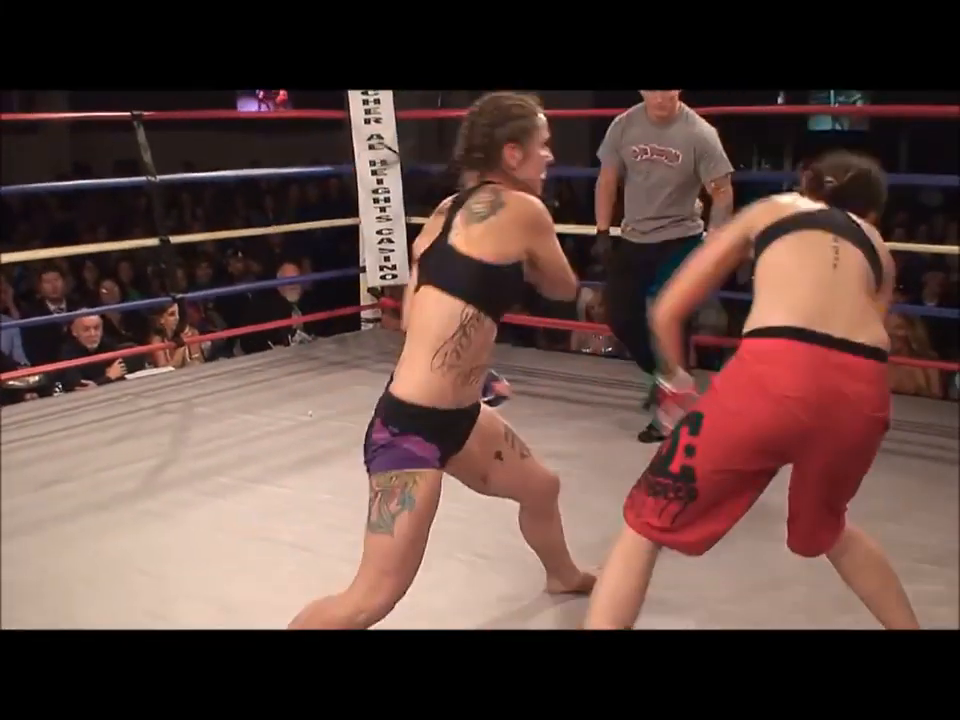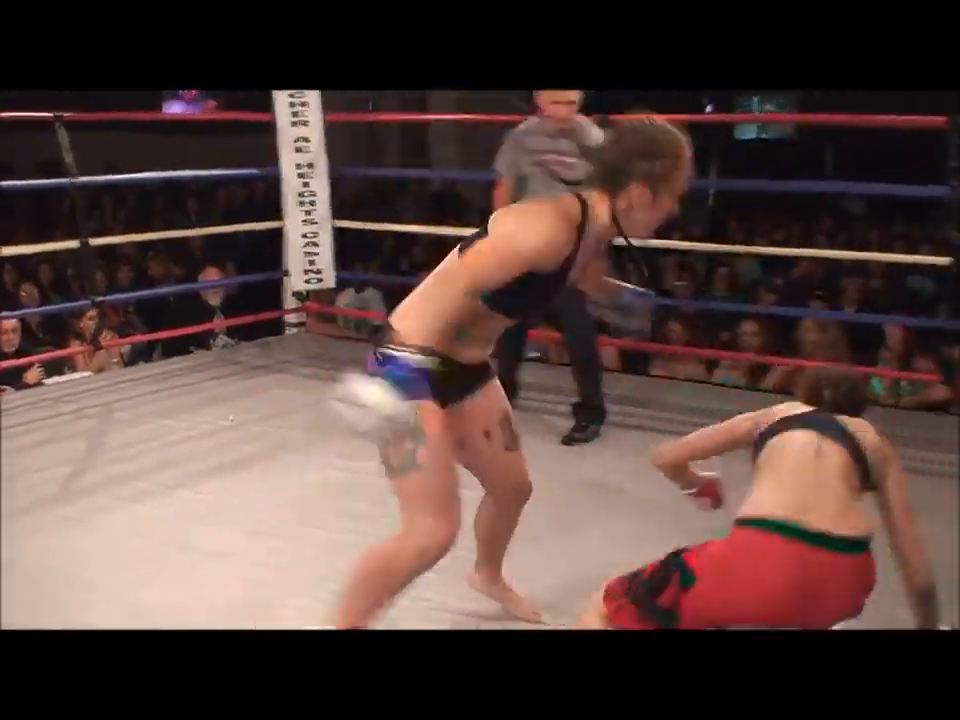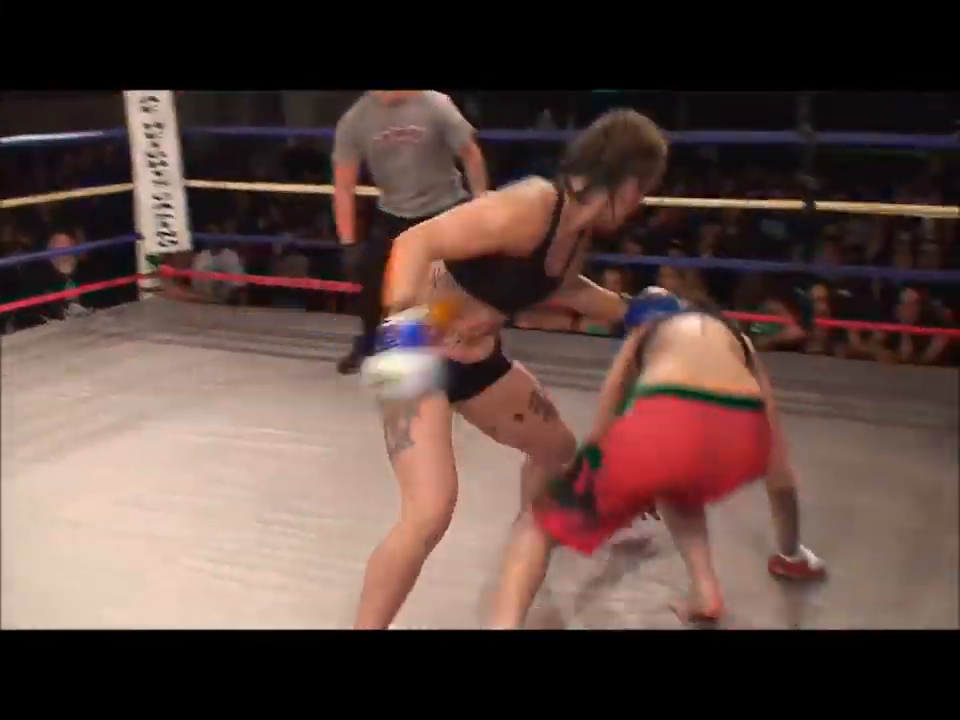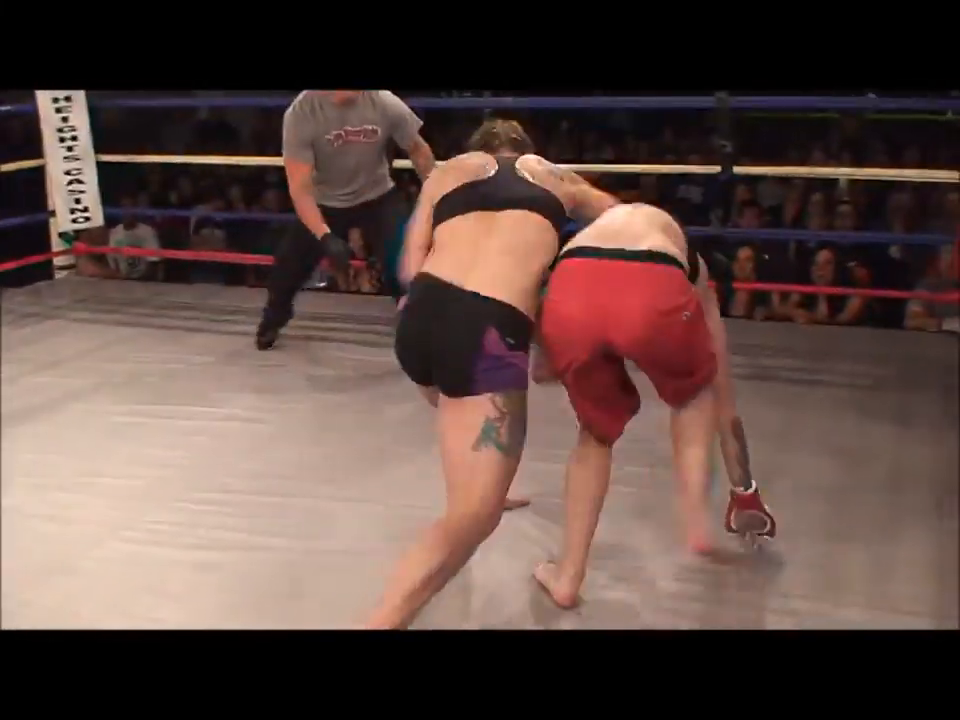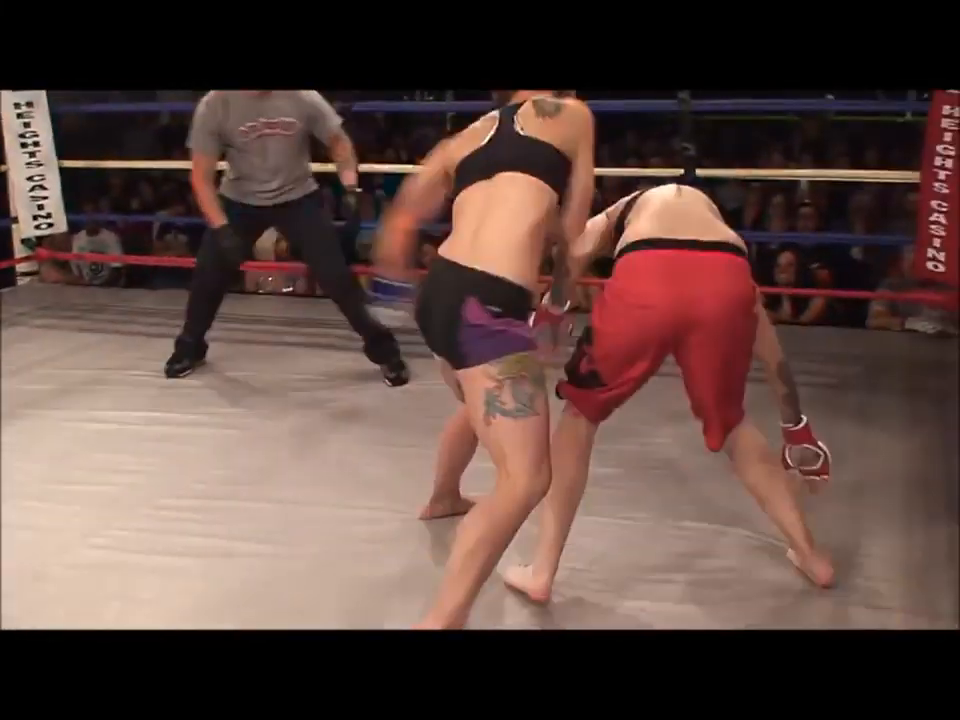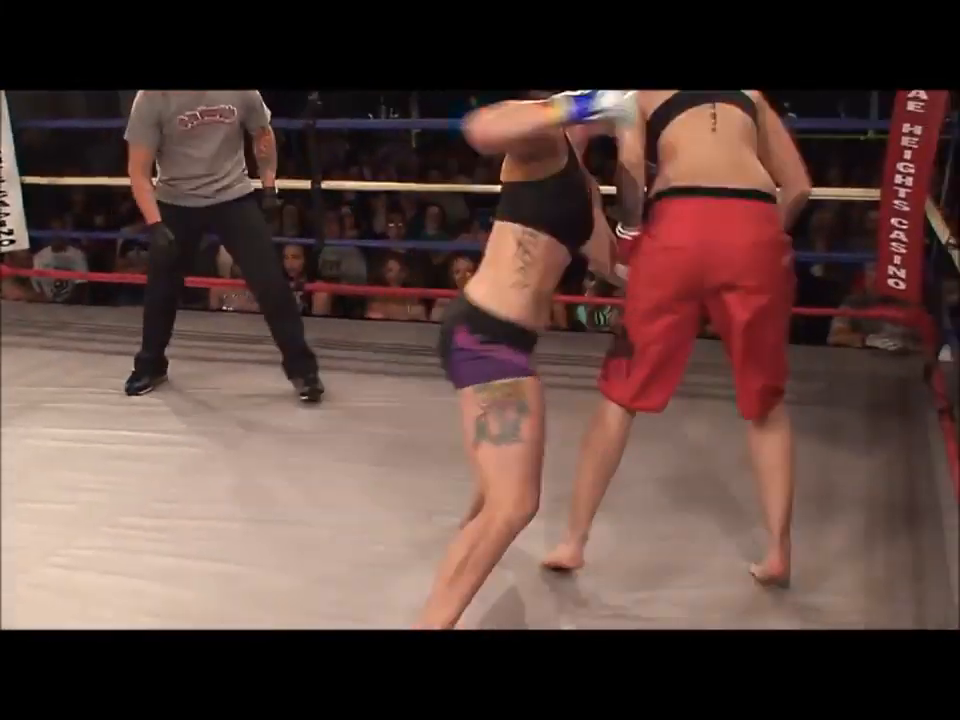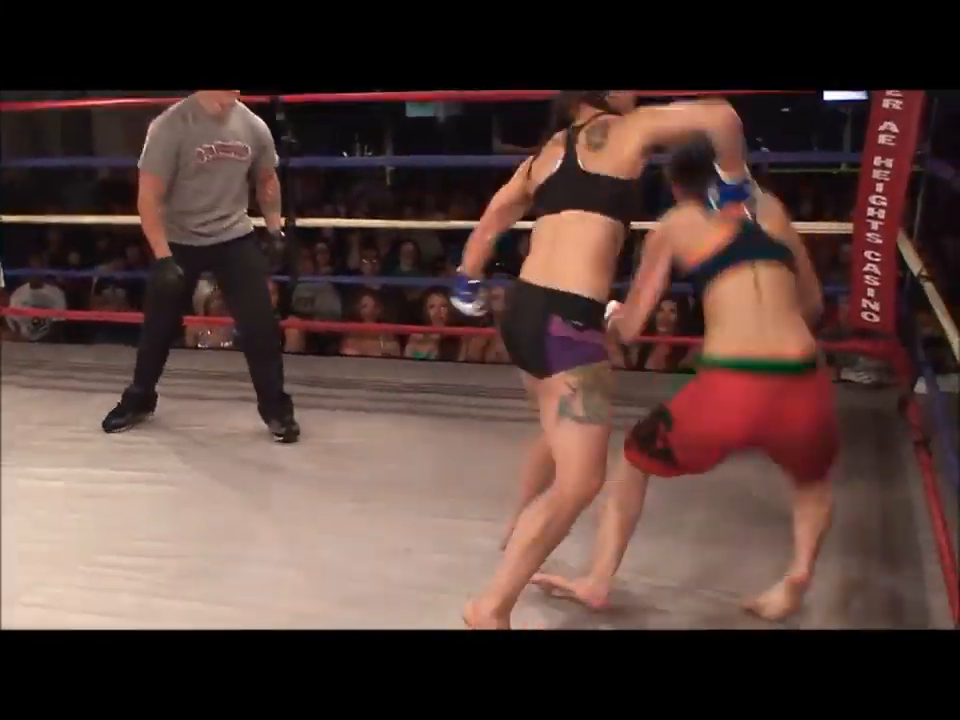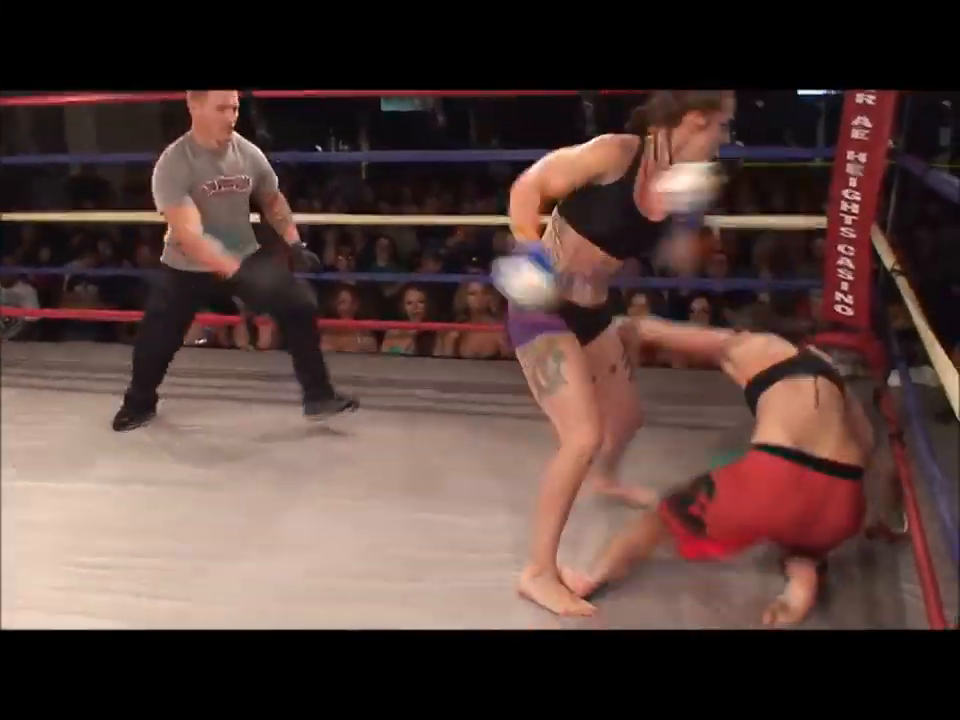
dt=0.3s
person 1, frame 1
left shoulder: (449, 212)
right shoulder: (523, 211)
right elbow: (563, 289)
left hip: (454, 414)
right hip: (411, 424)
left knee: (542, 487)
right knee: (374, 596)
left ankle: (564, 577)
person 1, frame 2
left shoulder: (596, 225)
right shoulder: (553, 224)
right elbow: (463, 280)
left wrist: (615, 293)
right wrist: (405, 367)
left hip: (464, 364)
right hip: (409, 360)
left knee: (513, 487)
right knee: (433, 534)
left ankle: (489, 577)
right ankle: (341, 629)
person 1, frame 3
left shoulder: (580, 223)
right shoulder: (528, 209)
right elbow: (417, 242)
left wrist: (628, 311)
right wrist: (407, 327)
left hip: (479, 361)
right hip: (417, 358)
left knee: (556, 445)
right knee: (430, 513)
person 1, frame 4
left shoulder: (450, 171)
right shoulder: (547, 173)
left hip: (421, 320)
right hip: (486, 332)
right knee: (471, 521)
right ankle: (378, 624)
person 1, frame 5
left shoulder: (472, 134)
right shoulder: (572, 114)
left elbow: (407, 209)
right elbow: (572, 225)
left wrist: (391, 276)
left hip: (441, 294)
right hip: (487, 304)
left knee: (480, 407)
right knee: (523, 484)
left ankle: (442, 498)
right ankle: (439, 623)
person 1, frame 6
left shoulder: (584, 180)
right shoulder: (541, 144)
left elbow: (606, 255)
right elbow: (480, 127)
right wrist: (586, 104)
left hip: (501, 334)
right hip: (480, 336)
left knee: (530, 434)
right knee: (515, 504)
left ankle: (479, 513)
right ankle: (432, 625)
person 1, frame 7
left shoulder: (549, 152)
right shoulder: (627, 130)
left elbow: (492, 220)
right elbow: (721, 119)
left wrist: (467, 282)
right wrist: (732, 184)
left hip: (524, 312)
right hip: (564, 322)
left knee: (562, 432)
right knee: (580, 484)
left ankle: (522, 531)
right ankle: (491, 605)
person 1, frame 8
right shoulder: (616, 153)
left elbow: (683, 262)
right elbow: (526, 189)
right wrist: (532, 255)
left hip: (591, 314)
right hip: (539, 311)
left knee: (628, 409)
right knee: (584, 438)
left ankle: (604, 477)
right ankle: (538, 572)
person 2, frame 1
left shoulder: (768, 209)
right shoulder: (877, 245)
left elbow: (667, 310)
left wrist: (677, 376)
left hip: (778, 375)
right hip: (863, 386)
left knee: (644, 529)
right knee: (826, 530)
person 2, frame 2
left shoulder: (771, 418)
right shoulder: (873, 442)
left elbow: (667, 458)
right elbow: (917, 568)
left wrist: (697, 483)
right wrist: (929, 623)
left hip: (758, 564)
right hip: (840, 578)
left knee: (603, 612)
person 2, frame 3
left shoulder: (647, 330)
left elbow: (600, 434)
right elbow: (781, 475)
right wrist: (790, 554)
left hip: (664, 430)
right hip: (742, 439)
left knee: (541, 524)
right ankle: (706, 589)
person 2, frame 4
left shoulder: (579, 245)
right shoulder: (689, 267)
right elbow: (725, 401)
right wrist: (744, 491)
left hip: (573, 293)
right hip: (658, 294)
left knee: (598, 431)
right knee: (693, 389)
left ankle: (566, 578)
right ankle: (696, 524)
person 2, frame 5
left shoulder: (613, 215)
left elbow: (576, 254)
right elbow: (770, 353)
right wrist: (797, 426)
left hip: (645, 281)
right hip: (723, 279)
left knee: (580, 411)
right knee: (729, 424)
left ankle: (541, 573)
right ankle: (811, 554)
person 2, frame 6
left shoulder: (640, 95)
right shoulder: (747, 96)
right elbow: (798, 186)
left wrist: (629, 233)
left hip: (679, 226)
right hip: (753, 227)
left knee: (624, 390)
right knee: (764, 400)
left ankle: (574, 543)
right ankle: (778, 554)
person 2, frame 7
left shoulder: (673, 228)
right shoulder: (769, 207)
left elbow: (630, 324)
right elbow: (813, 303)
left wrist: (613, 316)
left hip: (730, 391)
right hip: (803, 389)
left knee: (639, 453)
right knee: (812, 481)
left ankle: (596, 582)
right ankle: (799, 572)
person 2, frame 8
left shoulder: (742, 346)
right shoulder: (823, 364)
left elbow: (653, 331)
right elbow: (869, 447)
left hip: (773, 479)
right hip: (841, 506)
left knee: (670, 515)
right knee: (799, 534)
left ankle: (591, 575)
right ankle: (804, 575)
person 3, frame 1
left shoulder: (699, 134)
right shoulder: (623, 126)
left elbow: (722, 191)
right elbow: (607, 179)
right wrist: (602, 232)
left hip: (678, 240)
right hip: (631, 239)
right knee: (619, 316)
person 3, frame 2
left shoulder: (593, 142)
right shoulder: (520, 138)
right elbow: (504, 191)
left knee: (579, 331)
right knee: (511, 320)
left ankle: (590, 410)
right ankle: (505, 386)
person 3, frame 3
left shoulder: (435, 106)
right shoulder: (354, 121)
left elbow: (469, 152)
right elbow: (343, 186)
right wrist: (348, 243)
left hip: (444, 209)
right hip: (394, 214)
right knee: (372, 281)
right ankle: (368, 345)
person 3, frame 4
left shoulder: (384, 104)
right shoulder: (301, 114)
left elbow: (418, 149)
right elbow: (299, 188)
right wrist: (326, 237)
left hip: (377, 198)
right hip: (323, 202)
right knee: (288, 266)
right ankle: (275, 317)
person 3, frame 5
left shoulder: (302, 98)
right shoulder: (214, 106)
left elbow: (338, 142)
right elbow: (201, 176)
left wrist: (350, 188)
right wrist: (221, 228)
left hip: (299, 198)
right hip: (240, 201)
left knee: (336, 275)
right knee: (208, 275)
left ankle: (382, 349)
right ankle: (190, 348)
person 3, frame 6
left shoulder: (243, 93)
right shoulder: (152, 98)
left elbow: (263, 135)
right elbow: (138, 169)
left wrist: (269, 186)
right wrist: (154, 224)
left hip: (236, 199)
right hip: (176, 205)
left knee: (271, 284)
right knee: (161, 288)
left ankle: (301, 367)
right ankle: (151, 365)
person 3, frame 7
left shoulder: (253, 127)
right shoulder: (169, 127)
left elbow: (267, 179)
right elbow: (149, 200)
left wrist: (274, 230)
right wrist: (164, 259)
left hip: (235, 239)
right hip: (178, 243)
left knee: (260, 325)
right knee: (159, 327)
left ankle: (275, 408)
right ankle: (138, 401)
person 3, frame 8
left shoulder: (250, 156)
right shoulder: (171, 168)
left elbow: (274, 201)
right elbow: (188, 236)
left wrist: (296, 245)
right wrist: (239, 273)
left hip: (244, 256)
right hip: (185, 268)
left knee: (299, 306)
right knee: (154, 342)
left ankle: (317, 396)
right ankle: (140, 402)
